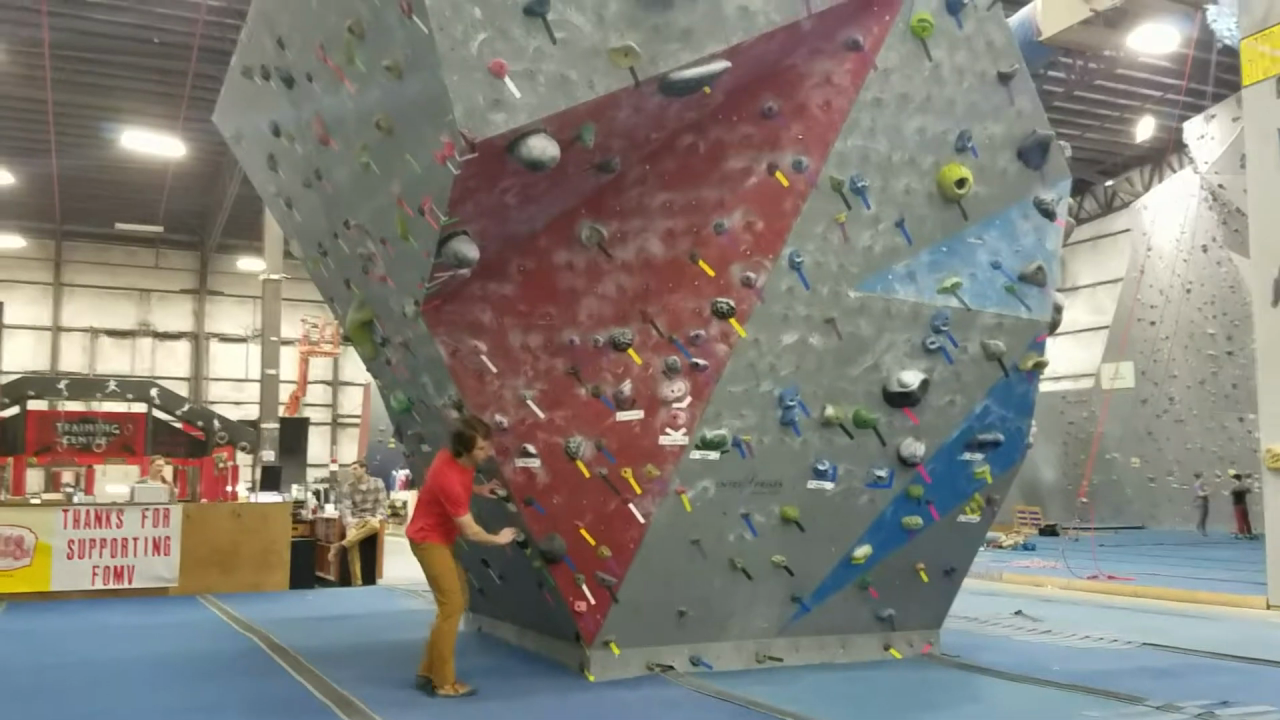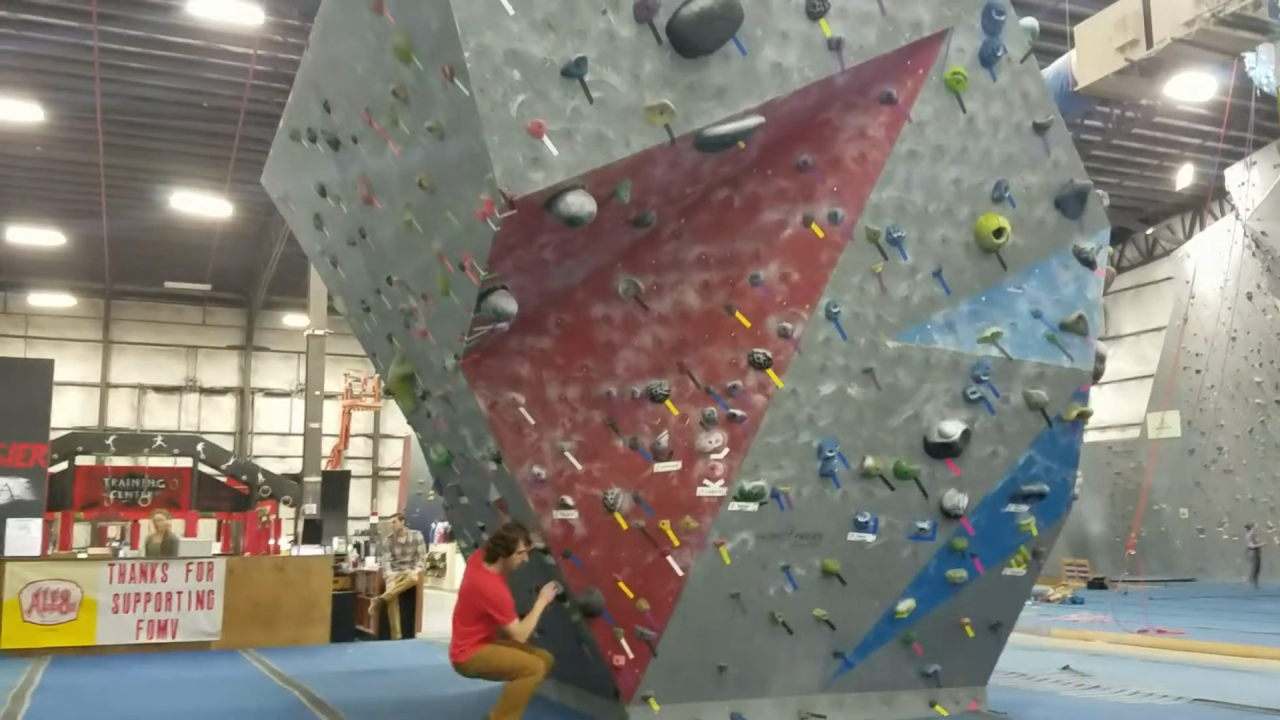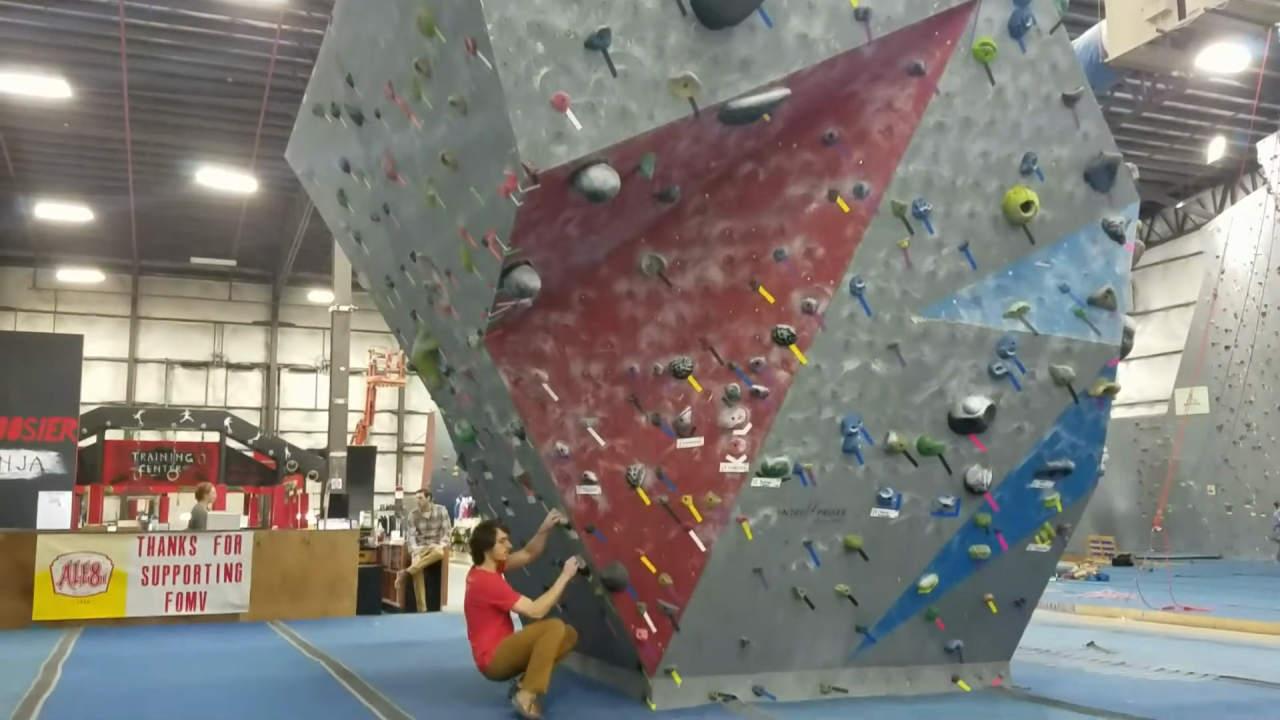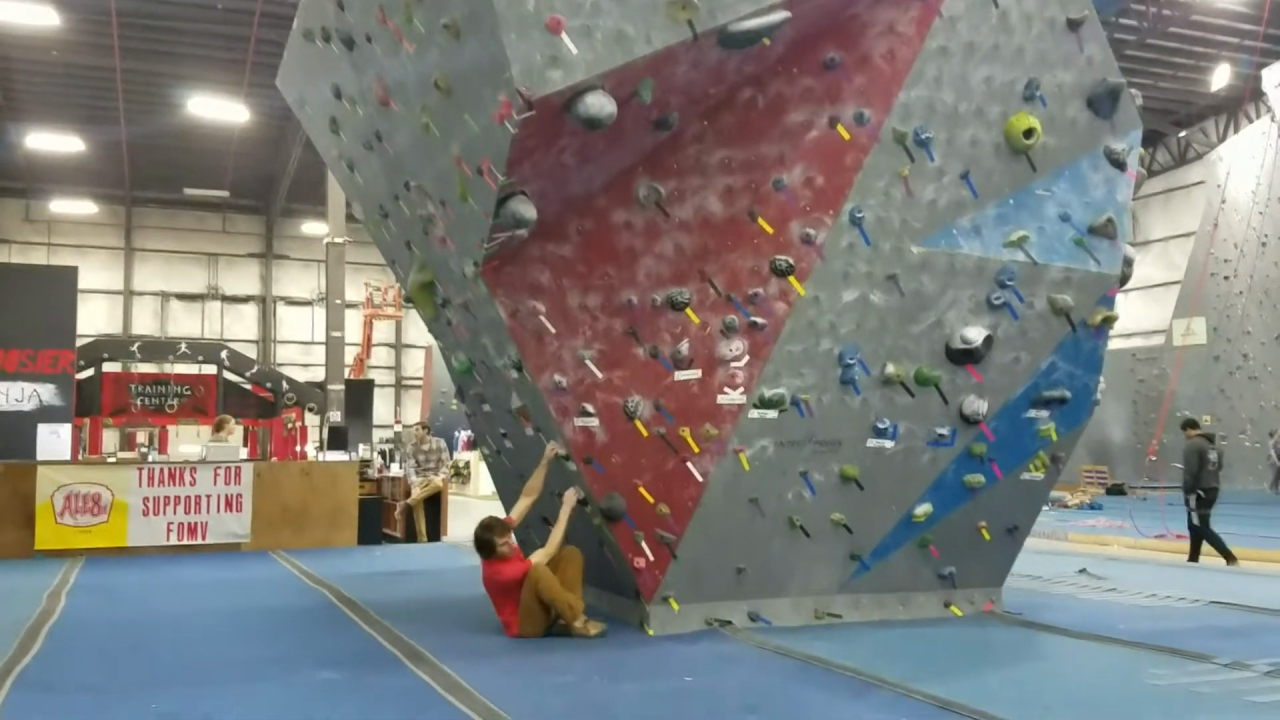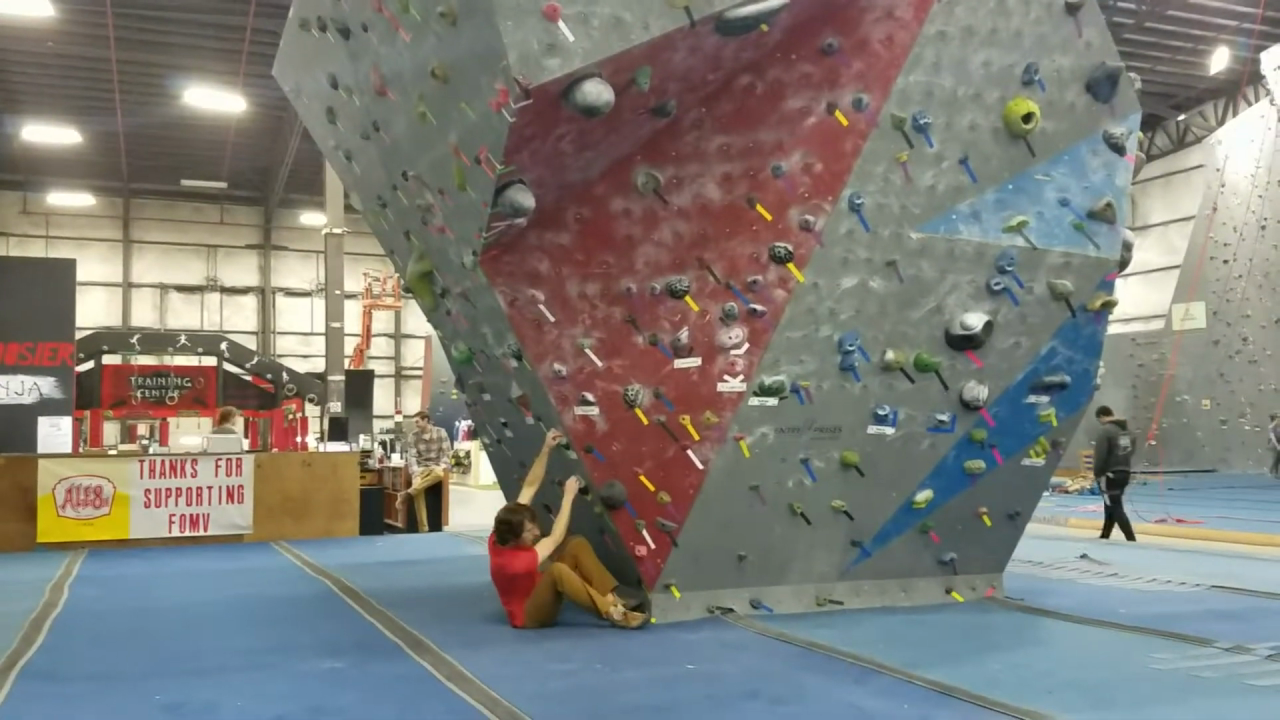
dt=1s
person 1, frame 1
left shoulder: (456, 459)
right shoulder: (449, 478)
right elbow: (471, 532)
left wrist: (479, 489)
right wrist: (499, 539)
left hip: (439, 536)
right hip: (429, 540)
left knee: (458, 598)
right knee: (451, 604)
left ankle: (428, 671)
right ankle: (444, 683)
person 1, frame 2
left shoulder: (478, 559)
right shoulder: (493, 588)
right elbow: (519, 635)
left wrist: (520, 546)
right wrist: (542, 601)
left hip: (478, 642)
right hip: (468, 657)
left knee: (544, 659)
right knee: (534, 667)
person 1, frame 3
left shoulder: (483, 570)
right shoulder: (488, 582)
left elbow: (528, 554)
right elbow: (536, 611)
left wrist: (545, 529)
right wrist: (564, 576)
left hip: (501, 652)
right hip: (493, 660)
left knee: (569, 634)
right knee: (555, 626)
left ankle: (525, 685)
right ankle: (527, 695)
person 1, frame 4
left shoulder: (500, 533)
right shoulder: (500, 572)
left elbow: (528, 497)
right elbow: (548, 552)
left wrist: (545, 461)
right wrist: (566, 508)
right hip: (525, 625)
left knee: (571, 552)
right knee: (538, 572)
left ankle: (570, 618)
right ankle: (578, 622)
person 1, frame 5
left shoulder: (500, 534)
right shoulder: (512, 563)
left elbow: (529, 487)
right elbow: (555, 539)
left wrist: (546, 449)
right wrist: (568, 496)
left hip: (536, 592)
right hip: (529, 615)
left knee: (577, 544)
right knee: (557, 570)
left ankle: (611, 598)
right ankle: (613, 613)
